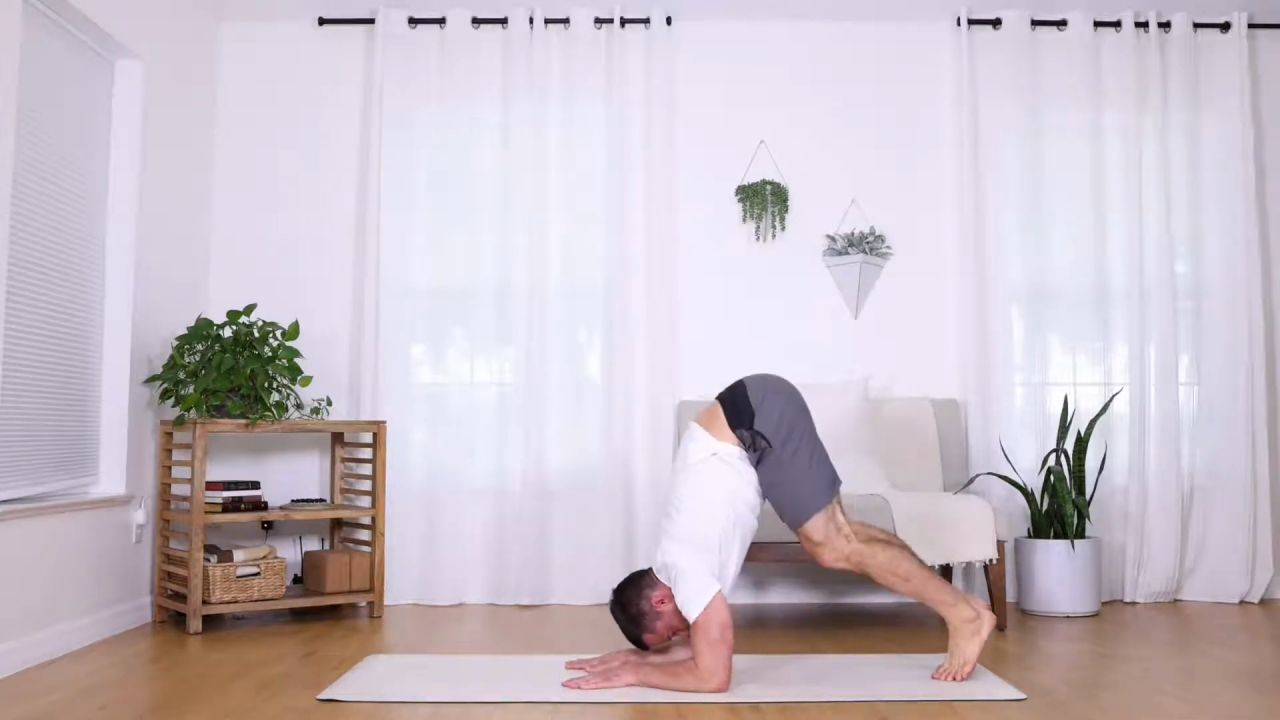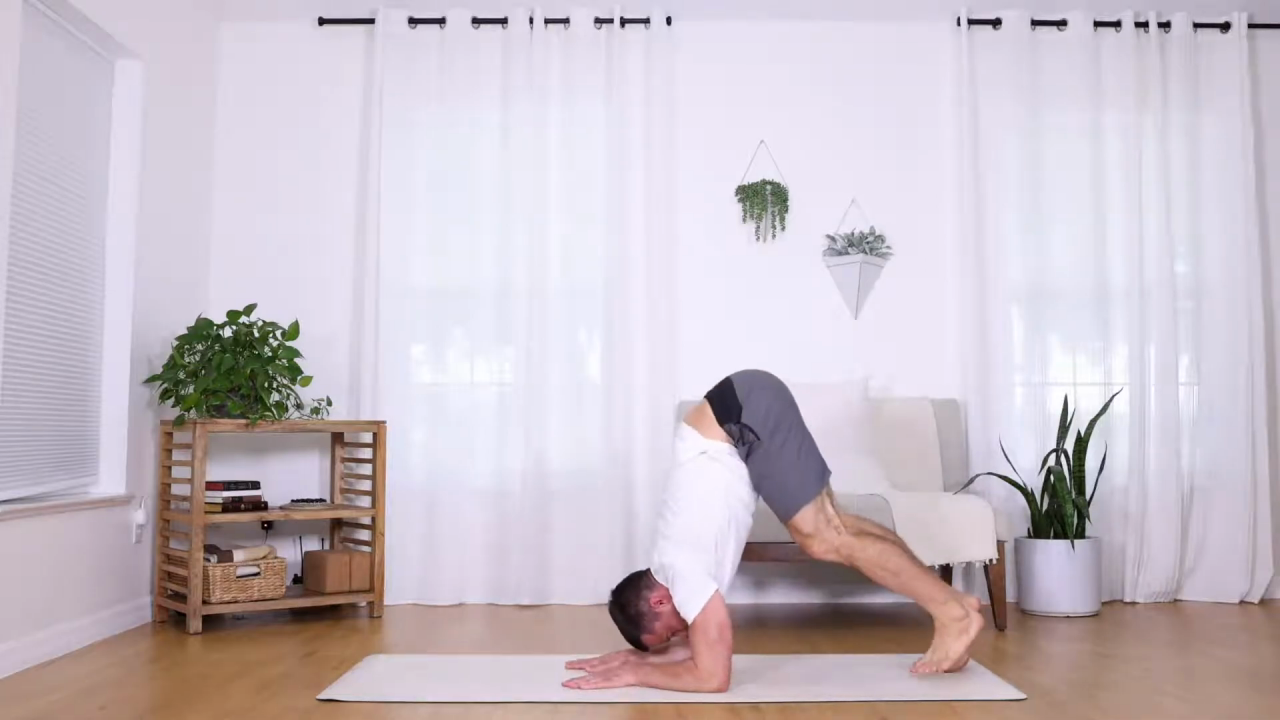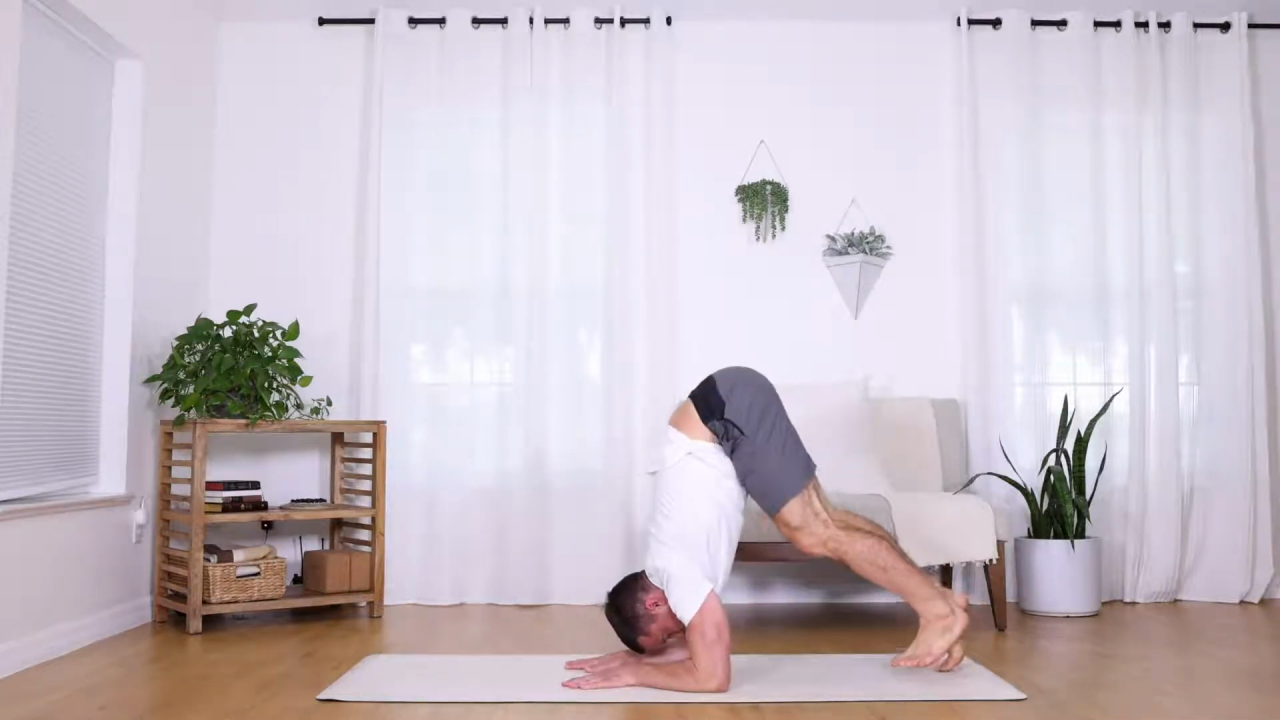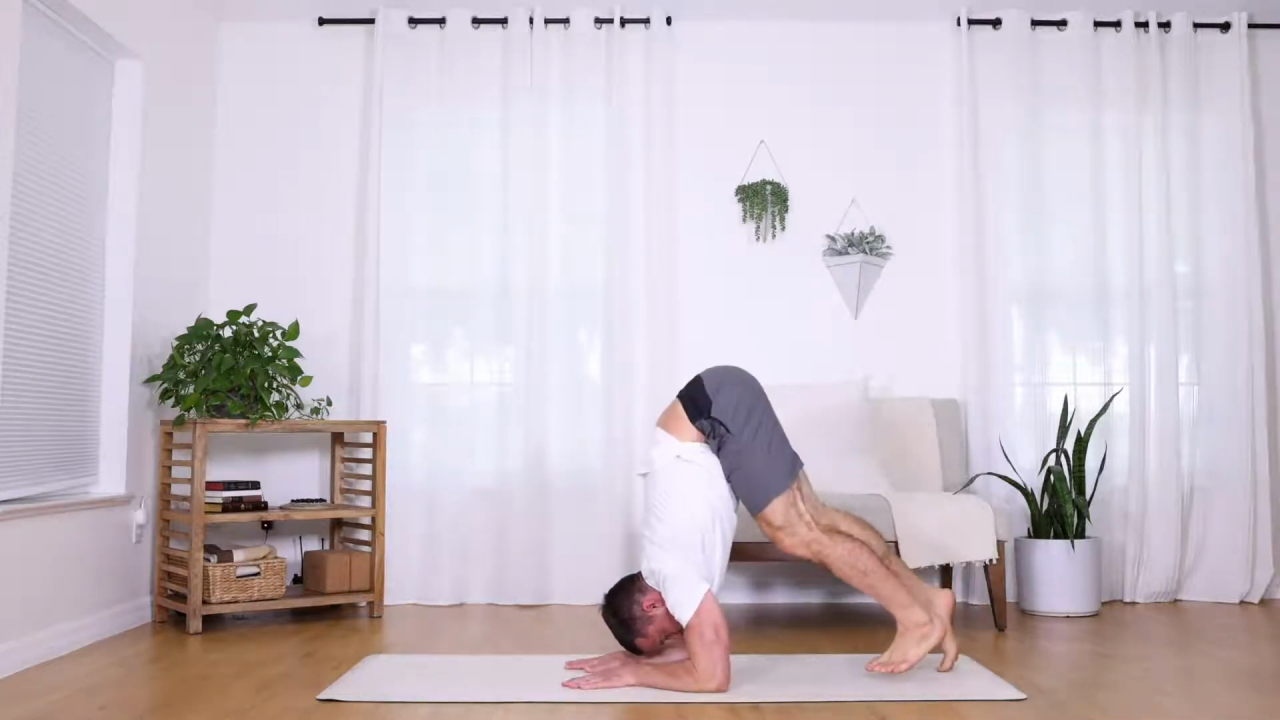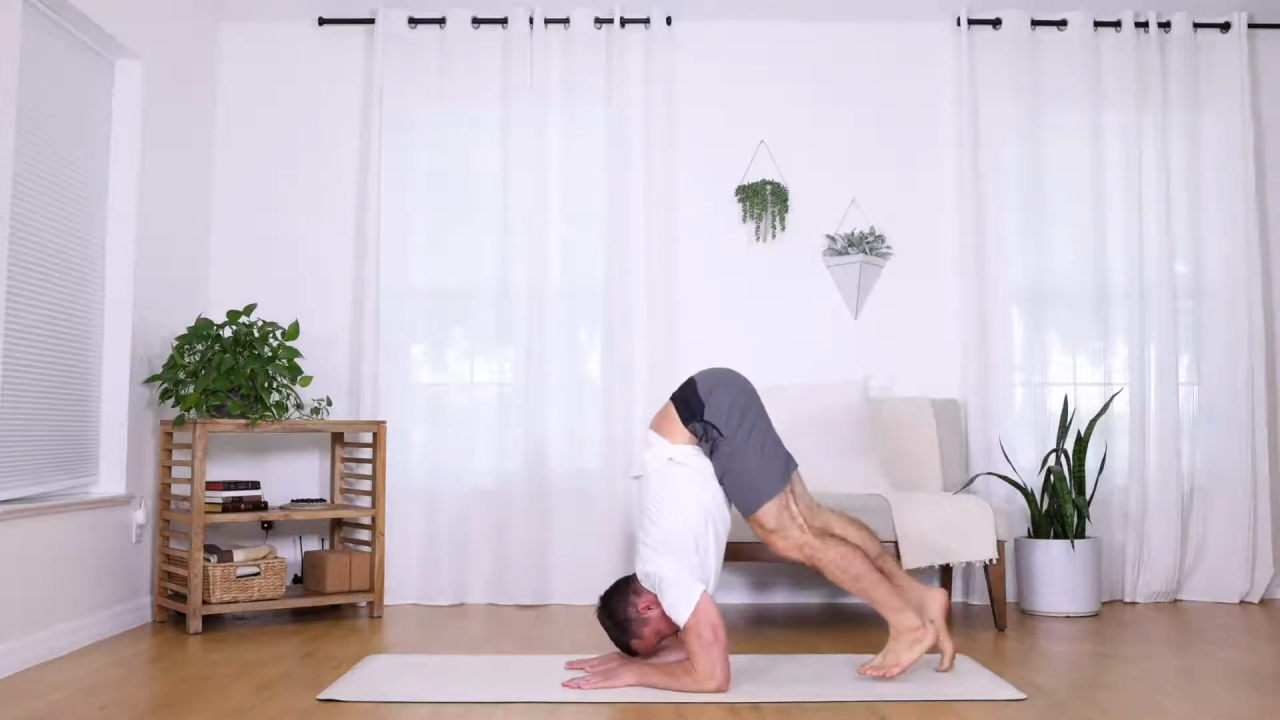
dt=0.2s
person 1, frame 1
left shoulder: (685, 572)
right shoulder: (680, 565)
left elbow: (713, 676)
right elbow: (707, 643)
left wrist: (635, 673)
right wrist: (632, 656)
left hip: (758, 414)
right hip: (755, 415)
left knee: (833, 547)
right knee: (836, 538)
left ankle: (964, 616)
right ankle: (963, 604)
person 1, frame 2
left shoulder: (682, 573)
right shoulder: (678, 566)
left elbow: (713, 676)
right elbow: (704, 642)
left wrist: (634, 673)
right wrist: (633, 656)
left hip: (746, 409)
right hip: (742, 412)
left knee: (826, 539)
right knee: (829, 531)
left ankle: (953, 614)
right ankle: (953, 603)
person 1, frame 3
left shoulder: (677, 573)
right shoulder: (674, 566)
left elbow: (712, 677)
right elbow: (700, 641)
left wrist: (633, 674)
right wrist: (633, 657)
right hip: (726, 411)
left knee: (814, 534)
right knee: (821, 522)
left ankle: (938, 611)
right ankle: (940, 600)
person 1, frame 4
left shoulder: (674, 575)
left elbow: (712, 677)
right elbow: (699, 641)
left wrist: (633, 673)
right wrist: (629, 657)
right hip: (715, 409)
left knee: (798, 535)
right knee: (813, 519)
left ankle: (916, 619)
right ankle: (926, 598)
person 1, frame 5
left shoulder: (669, 575)
left elbow: (712, 676)
right elbow: (695, 641)
left wrist: (632, 672)
right wrist: (628, 658)
right hip: (709, 411)
left knee: (792, 538)
right knee: (808, 520)
left ankle: (909, 624)
right ankle: (921, 599)
